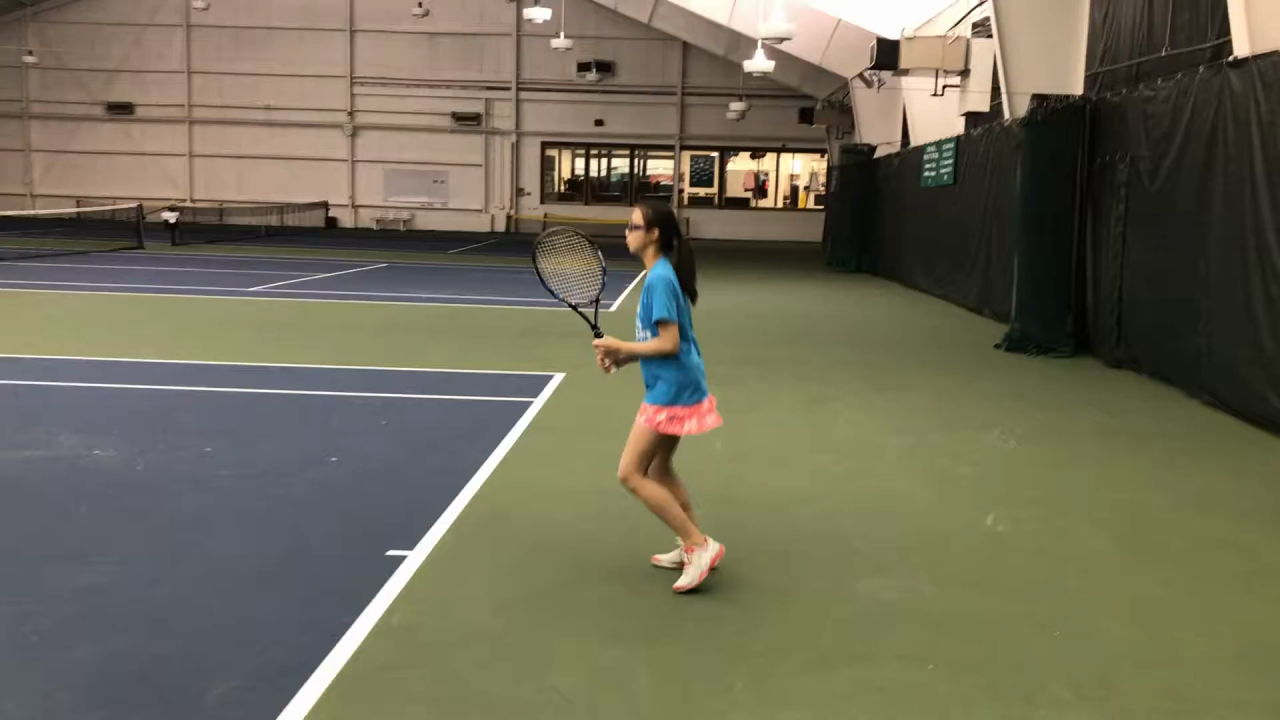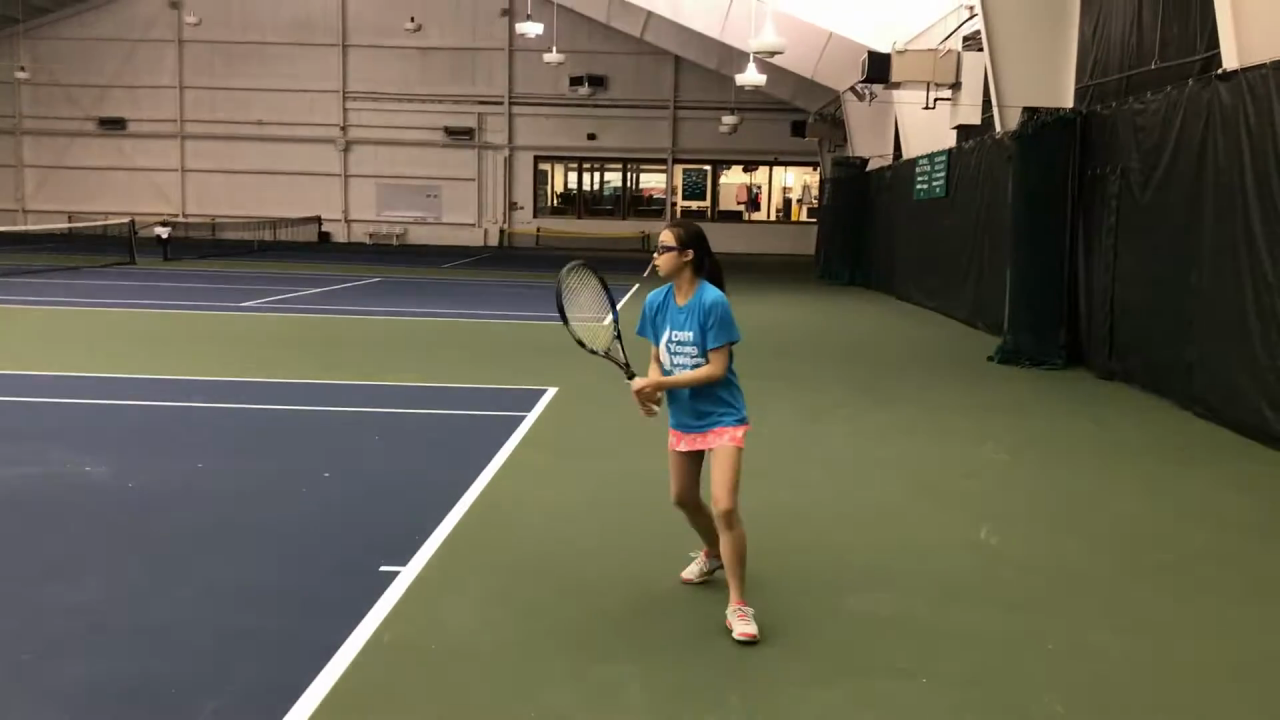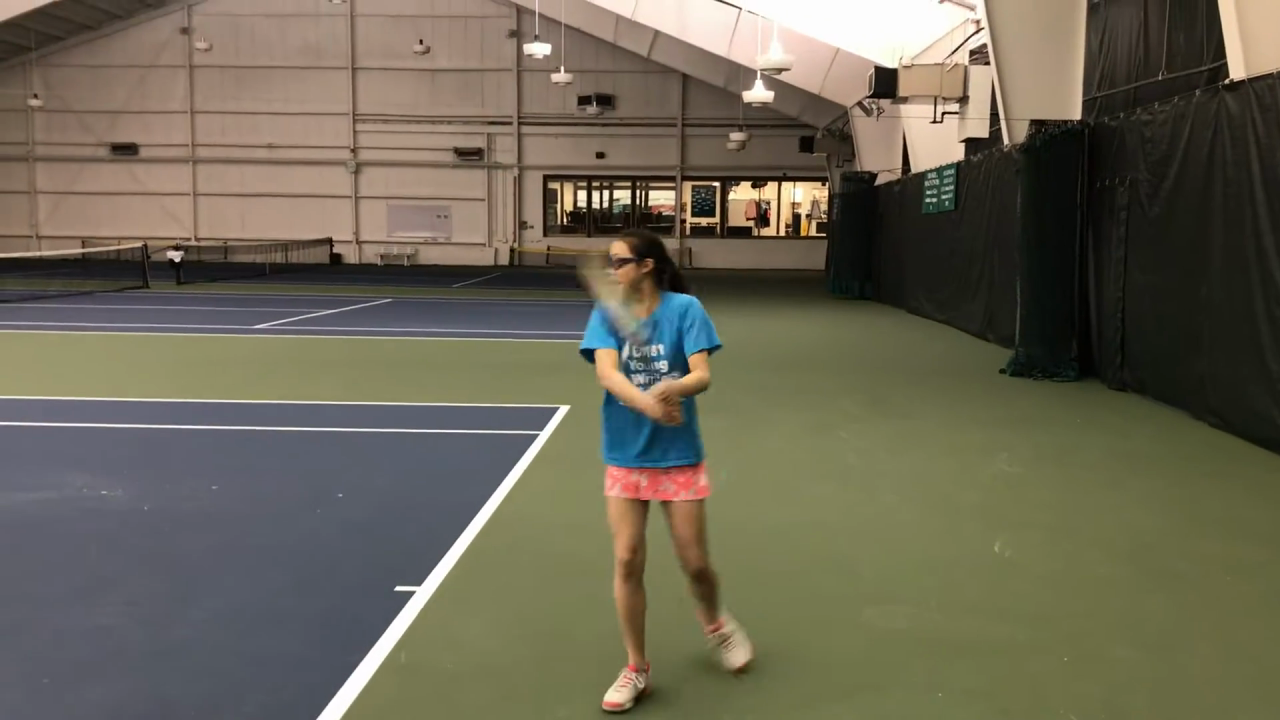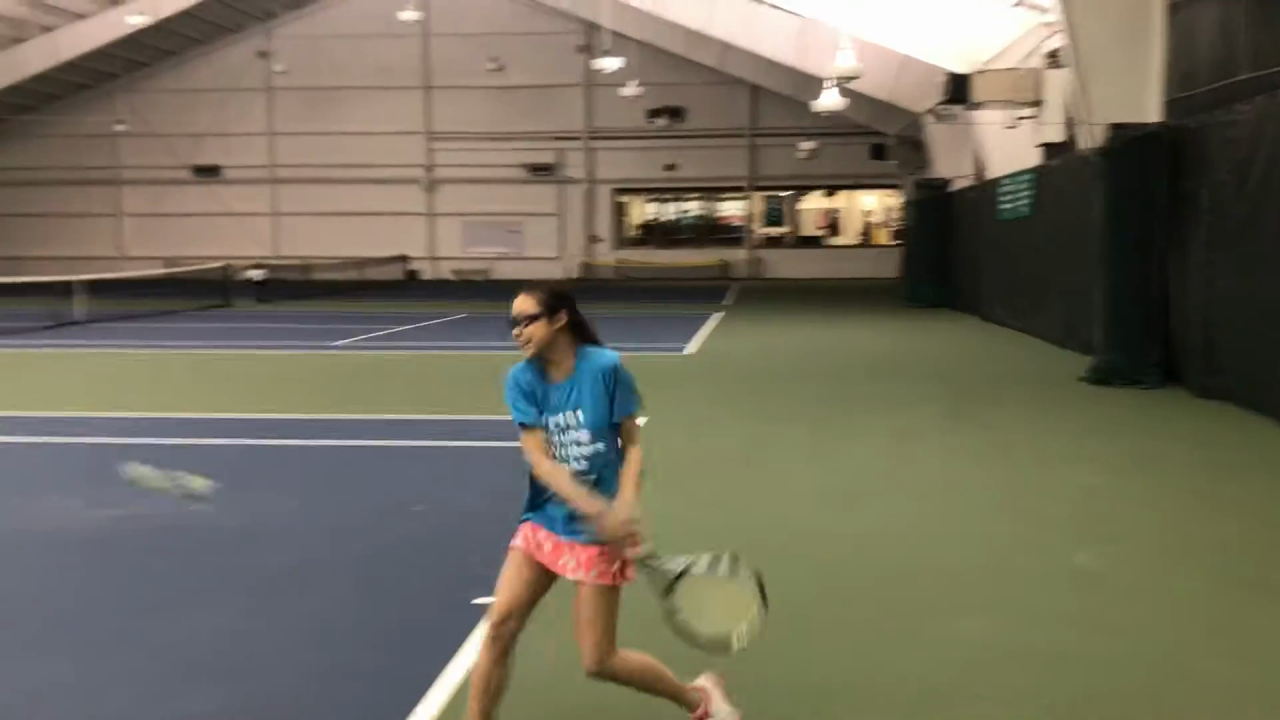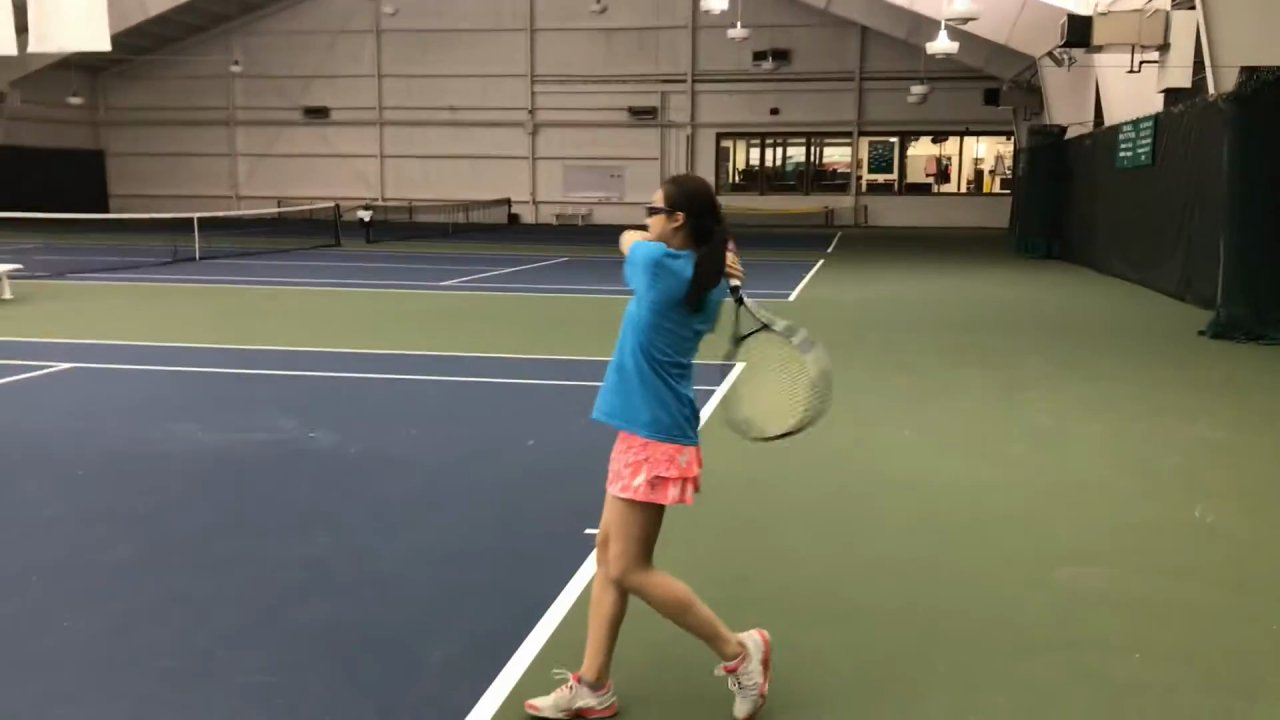
dt=0.5s
person 1, frame 1
left shoulder: (658, 280)
right shoulder: (659, 276)
left elbow: (668, 344)
left wrist: (620, 349)
right wrist: (620, 354)
left hip: (670, 393)
right hip: (677, 389)
left knee: (631, 474)
right knee: (657, 468)
left ankle: (700, 545)
right ankle: (690, 545)
person 1, frame 2
left shoulder: (713, 301)
right shoulder: (656, 301)
left elbow: (718, 369)
right elbow: (658, 361)
left wrist: (661, 383)
right wrist: (650, 385)
left hip: (722, 417)
right hip: (683, 419)
left knee: (725, 508)
right knee: (683, 499)
left ankle: (738, 605)
right ankle: (714, 553)
person 1, frame 3
left shoulder: (685, 308)
right shoulder: (605, 315)
left elbow: (701, 373)
right elbow: (606, 372)
left wrist: (671, 390)
right wrist: (642, 401)
left hip: (679, 458)
right hip: (625, 458)
left knee: (695, 563)
right knee: (627, 561)
left ankle: (717, 621)
right ankle: (636, 667)
person 1, frame 4
left shoulder: (607, 367)
right shoulder: (522, 379)
left elbow: (631, 443)
right elbow: (537, 459)
left wrist: (625, 505)
right wrist: (587, 504)
left hip: (605, 530)
right hip: (544, 522)
left knee: (599, 661)
right knee: (499, 628)
person 1, frame 5
left shoulder: (659, 264)
right shoulder: (708, 283)
left elbow: (628, 239)
right wrist: (713, 253)
left hip: (655, 436)
right hip: (652, 432)
left knee: (631, 569)
right knee: (610, 555)
left ankle: (738, 650)
